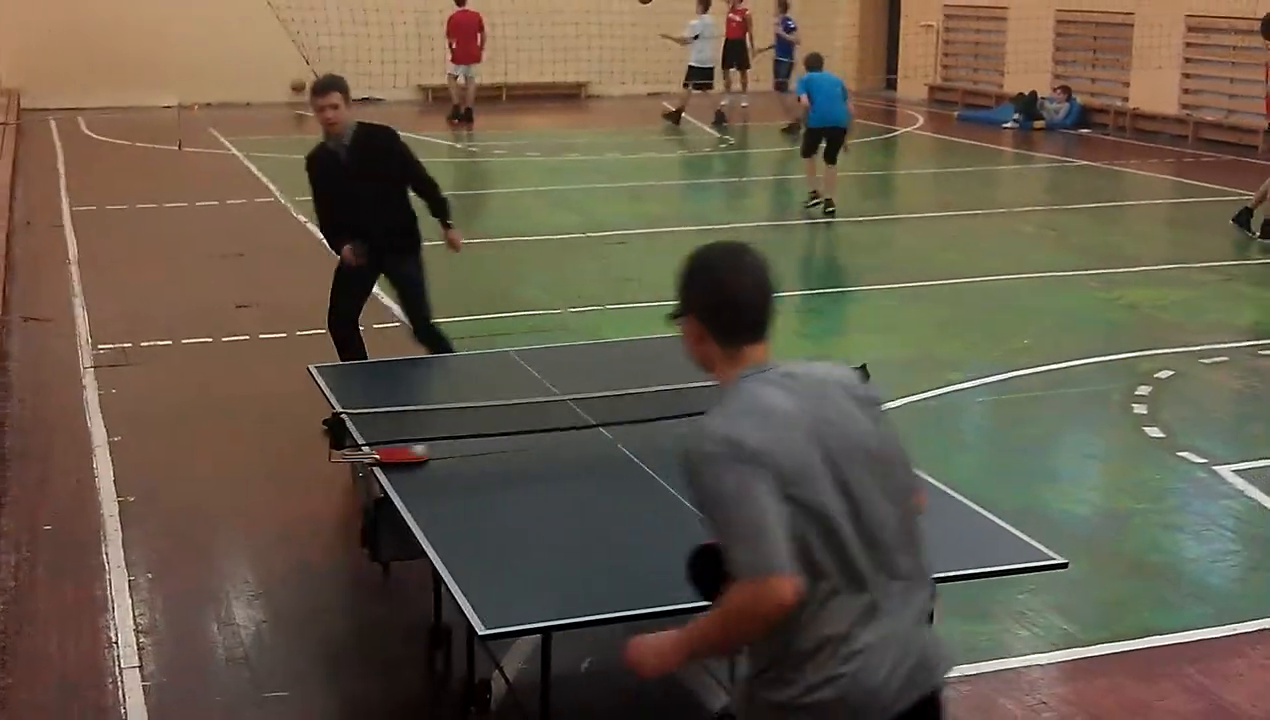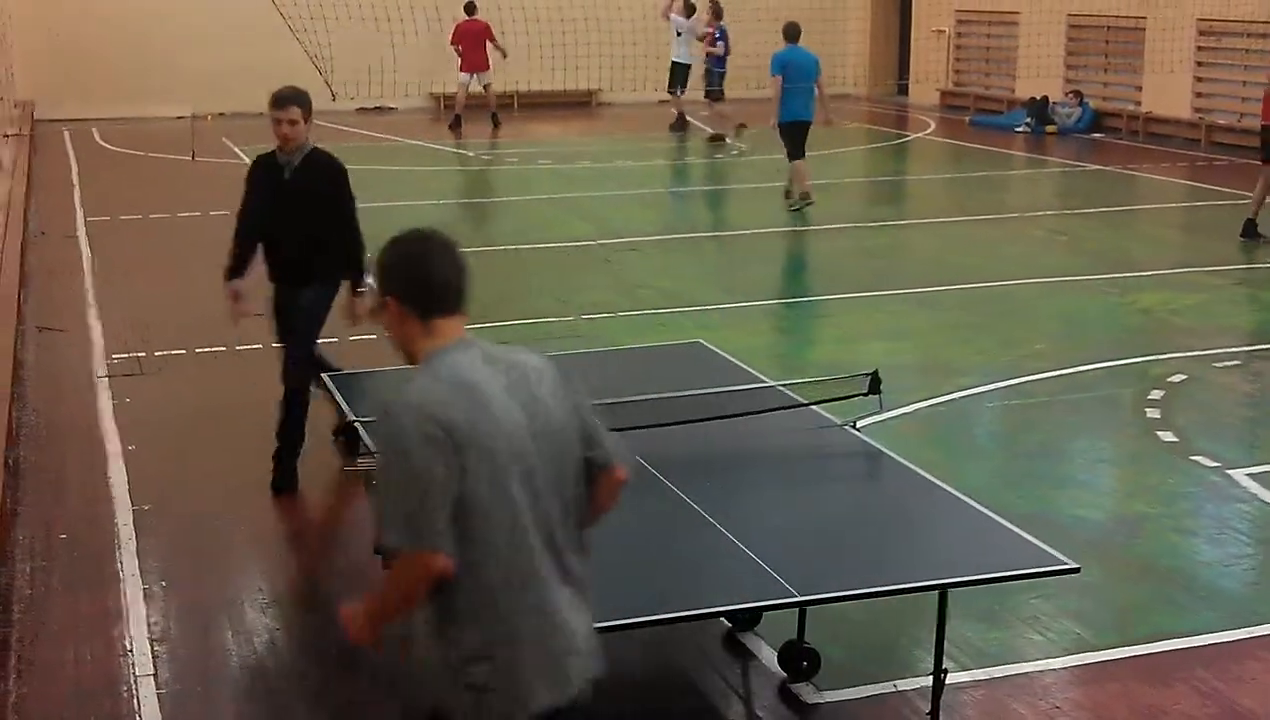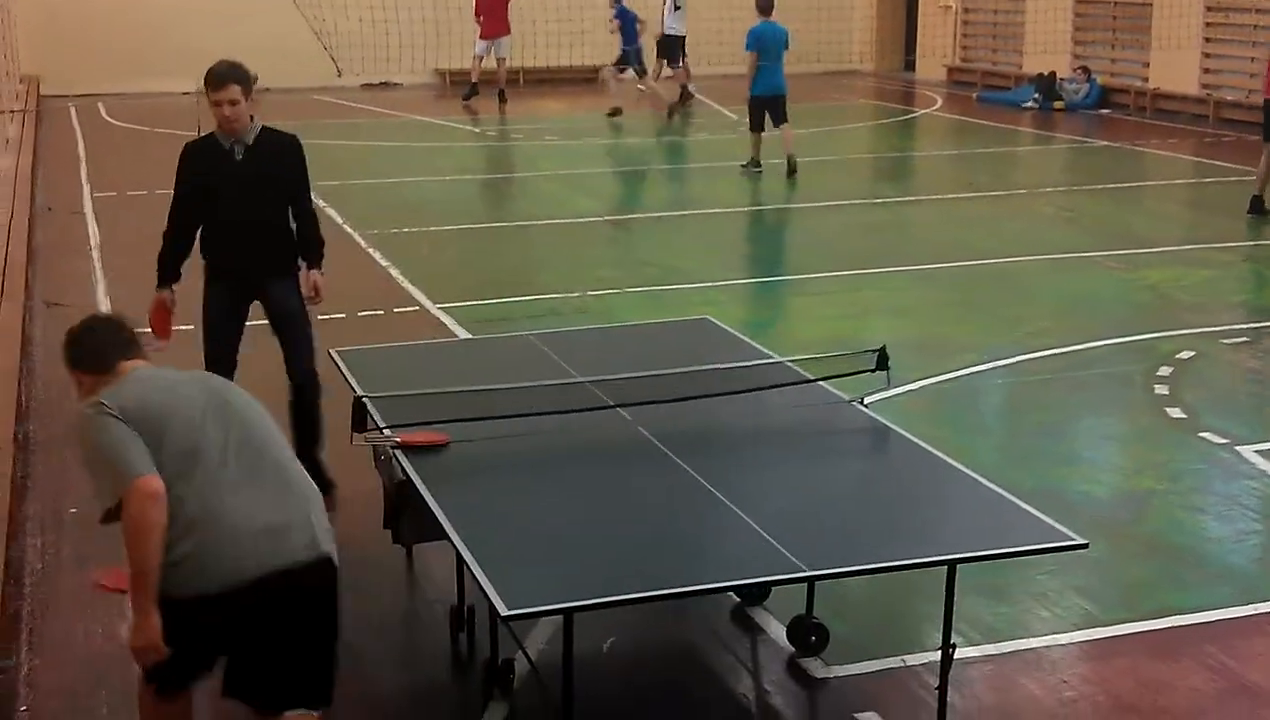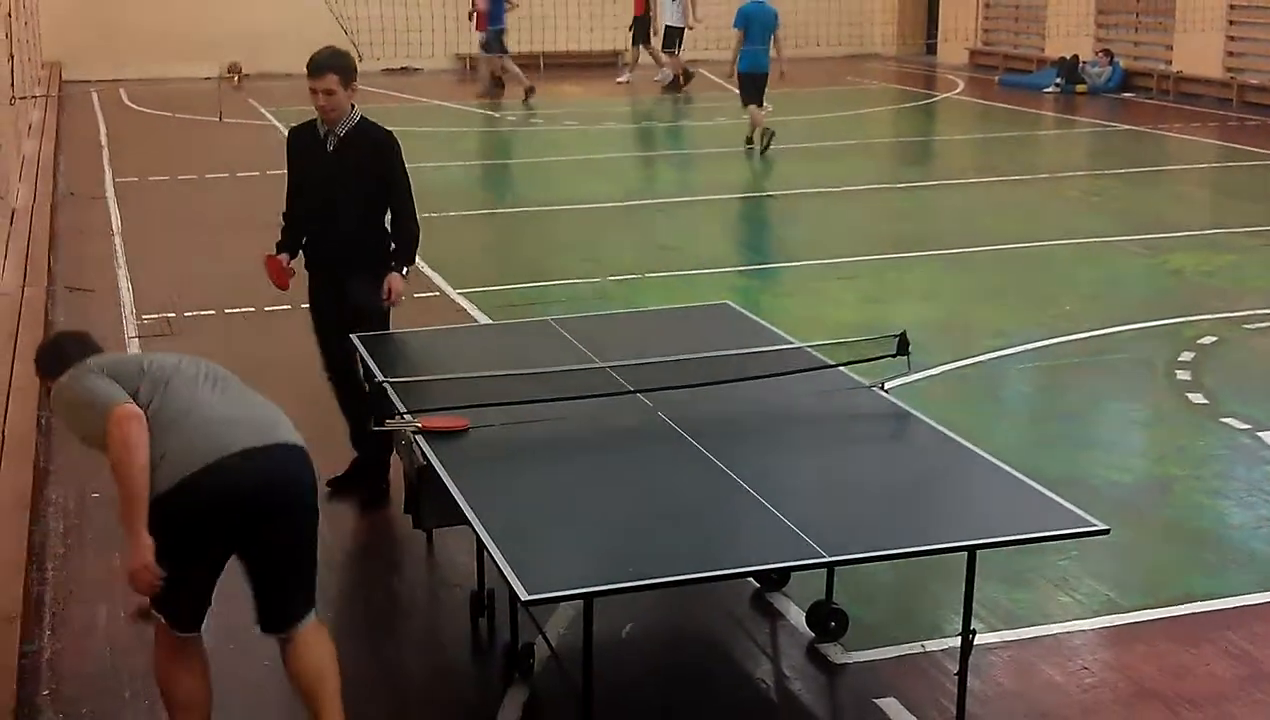
dt=0.7s
person 1, frame 1
left shoulder: (720, 443)
right shoulder: (845, 384)
left elbow: (772, 592)
right elbow: (910, 502)
left wrist: (678, 647)
right hip: (913, 672)
person 1, frame 2
left shoulder: (416, 409)
right shoulder: (537, 369)
left elbow: (427, 561)
right elbow: (612, 477)
left wrist: (371, 617)
left hip: (500, 675)
right hip: (568, 647)
person 1, frame 3
left shoulder: (100, 413)
right shoulder: (217, 385)
left elbow: (147, 494)
left wrist: (144, 609)
left hip: (207, 571)
right hip: (305, 552)
left knee: (164, 683)
person 1, frame 4
left shoulder: (73, 384)
right shoulder: (164, 365)
left elbow: (127, 421)
left wrist: (138, 538)
left hip: (197, 476)
right hip: (286, 458)
left knee: (176, 632)
right knee: (298, 622)
person 2, frame 1
left shoulder: (381, 139)
right shoulder: (317, 161)
left elbow: (421, 181)
right elbow: (327, 217)
left wrist: (446, 223)
right wrist: (341, 246)
left hip: (401, 246)
right hip: (358, 250)
left knee: (422, 326)
right knee: (340, 323)
person 2, frame 2
left shoulder: (329, 169)
right shoulder: (261, 169)
left elbow: (348, 231)
right elbow: (249, 228)
left wrist: (356, 288)
right wrist: (235, 275)
left hip: (317, 282)
right hip: (282, 281)
left knee: (294, 367)
right knee: (302, 358)
left ankle: (287, 460)
person 2, frame 3
left shoulder: (284, 146)
right shoulder: (195, 154)
left elbow: (304, 210)
right elbow: (180, 221)
left wrist: (313, 262)
right wrist: (166, 279)
left hip: (279, 272)
right hip: (222, 278)
left knee: (302, 371)
right knee: (218, 375)
left ankle: (310, 458)
person 2, frame 4
left shoulder: (379, 142)
right shoulder: (299, 140)
left elbow: (402, 212)
right elbow: (297, 206)
left wrist: (398, 266)
right wrist: (287, 247)
left hip: (367, 274)
right hip: (321, 274)
left knee: (377, 371)
right knee: (338, 369)
left ankle: (378, 466)
right ankle: (364, 456)
